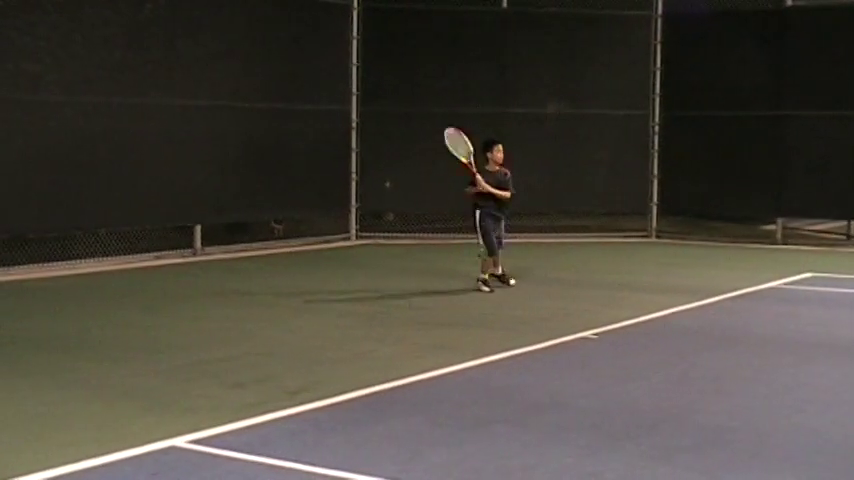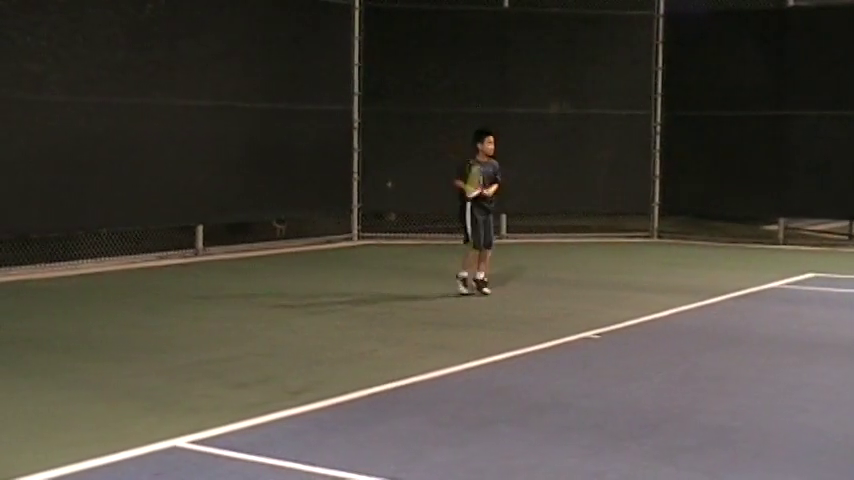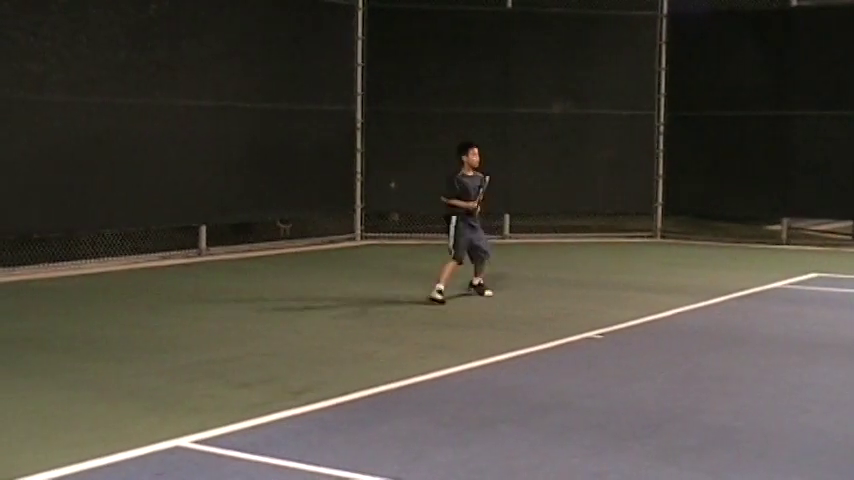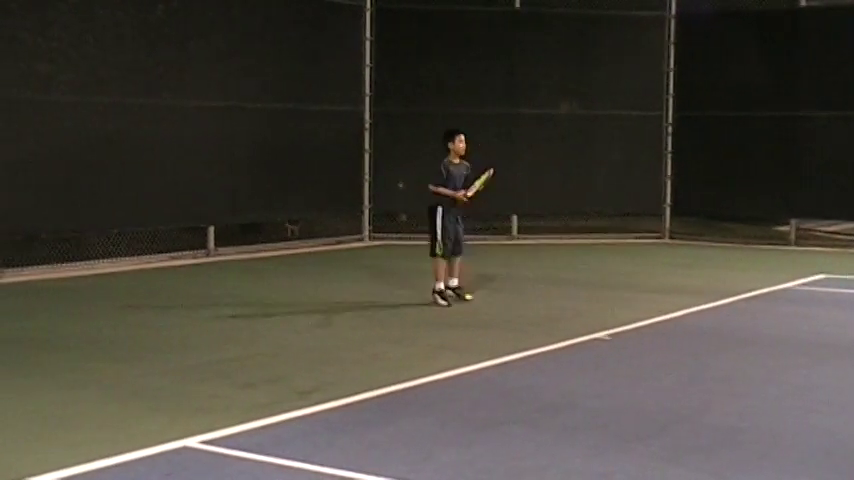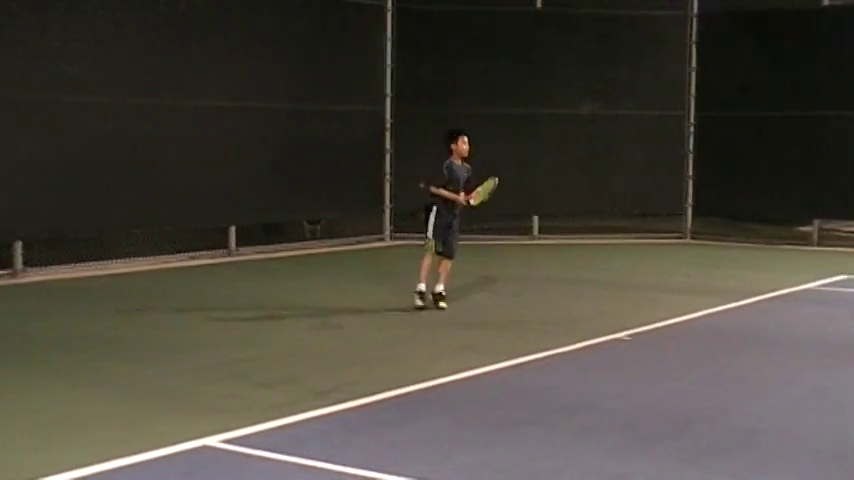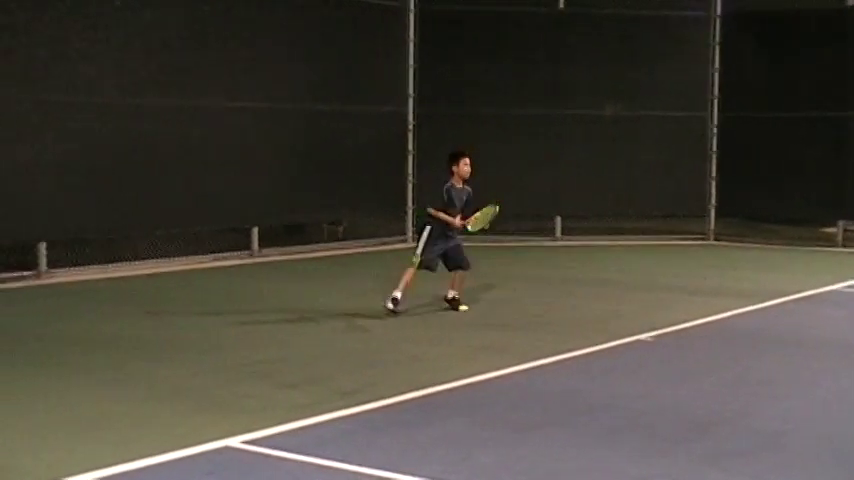
dt=0.2s
person 1, frame 1
left shoulder: (505, 174)
right shoulder: (479, 173)
left elbow: (508, 195)
right elbow: (469, 191)
left wrist: (491, 189)
right wrist: (477, 188)
left hip: (499, 214)
right hip: (482, 214)
left knee: (497, 247)
right knee: (490, 249)
left ankle: (499, 272)
right ankle: (483, 278)
person 1, frame 2
left shoulder: (494, 165)
right shoulder: (469, 165)
right elbow: (457, 182)
left wrist: (490, 190)
right wrist: (473, 189)
left hip: (486, 208)
right hip: (472, 206)
left knee: (487, 244)
right knee: (476, 243)
left ankle: (480, 278)
right ankle: (463, 277)
person 1, frame 3
left shoulder: (479, 178)
right shoulder: (456, 179)
right elbow: (446, 199)
left wrist: (476, 206)
right wrist: (465, 205)
left hip: (473, 221)
right hip: (457, 221)
left knee: (483, 253)
right knee: (457, 257)
left ankle: (477, 282)
right ankle: (438, 289)
person 1, frame 4
left shoulder: (466, 167)
right shoulder: (443, 165)
right elbow: (432, 187)
left wrist: (464, 195)
right wrist: (453, 194)
left hip: (456, 212)
right hip: (441, 210)
left knee: (457, 250)
right knee: (441, 252)
left ankle: (454, 285)
right ankle: (438, 289)
person 1, frame 5
left shoulder: (466, 169)
right shoulder: (446, 166)
right elbow: (432, 188)
left wrist: (464, 197)
right wrist: (455, 197)
left hip: (453, 214)
right hip: (438, 211)
left knee: (448, 254)
right knee: (431, 250)
left ankle: (438, 291)
right ankle: (421, 290)
person 1, frame 6
left shoulder: (467, 192)
right shoulder: (447, 189)
left elbow: (464, 214)
right elbow: (432, 210)
left wrist: (463, 221)
right wrist: (452, 220)
left hip: (451, 234)
right hip: (433, 231)
left knee: (463, 265)
right knee: (417, 264)
left ankle: (451, 296)
right ankle: (395, 297)
